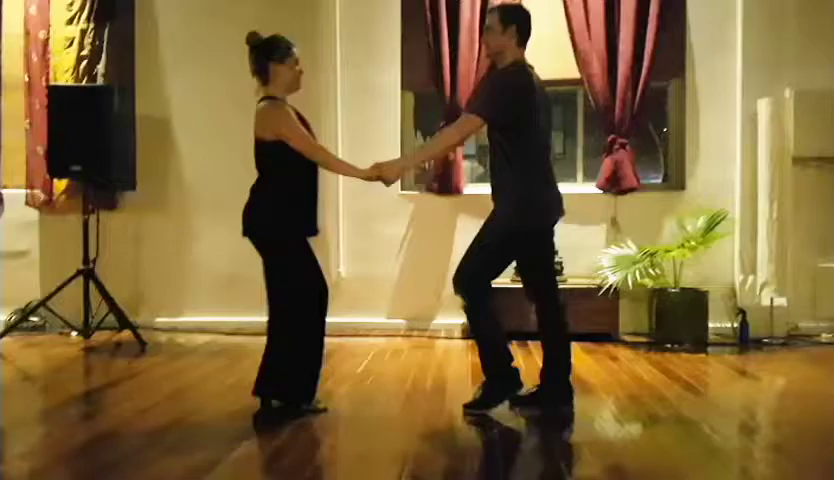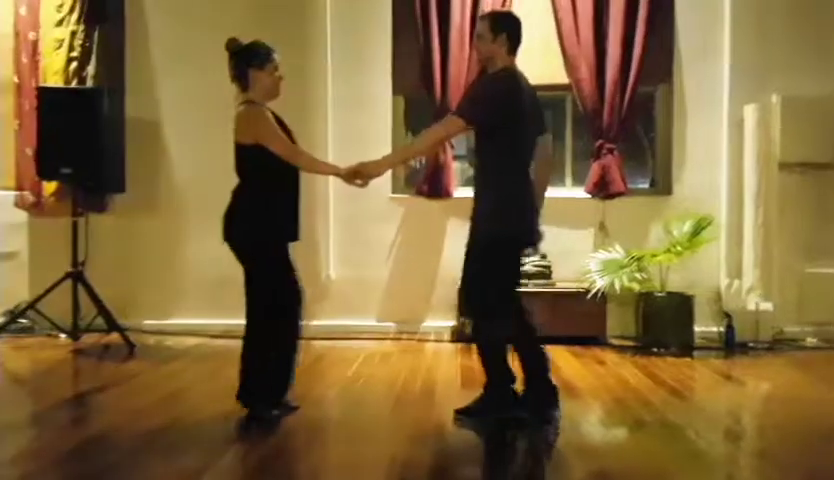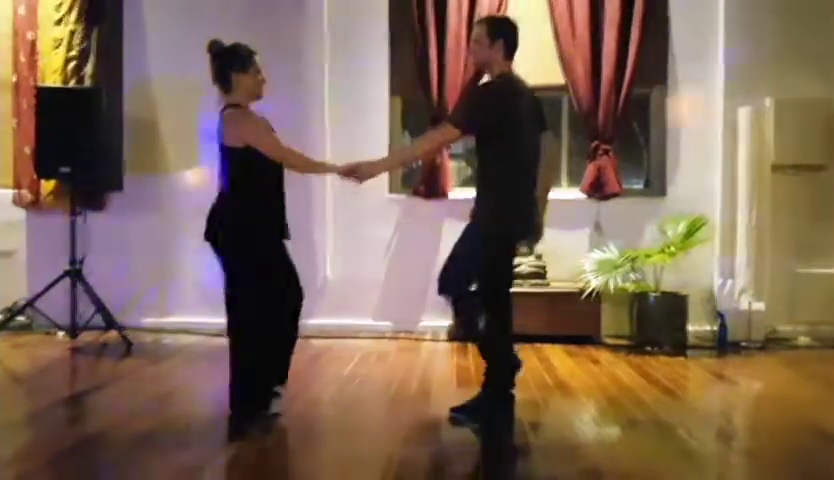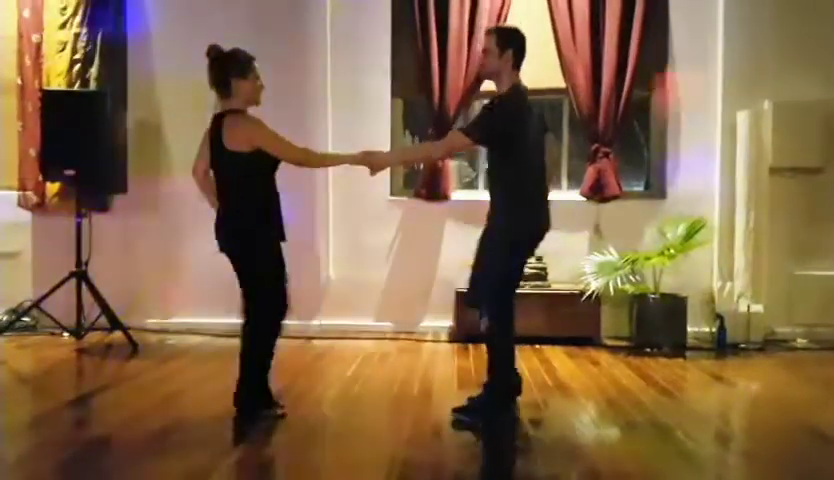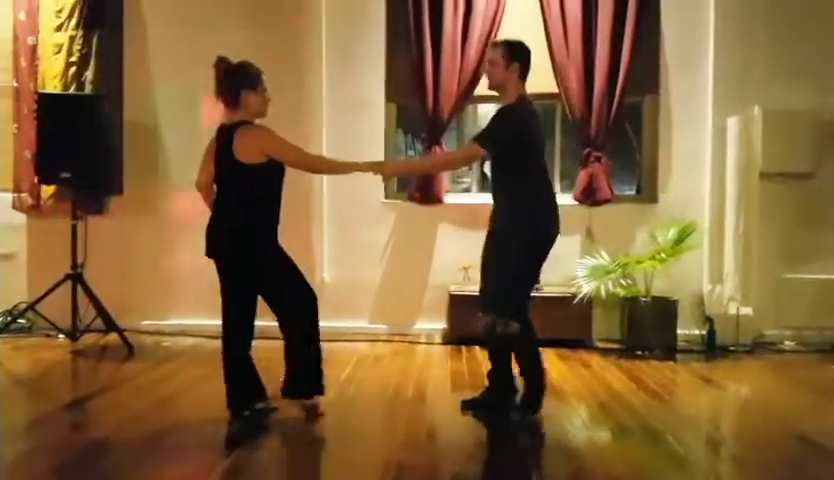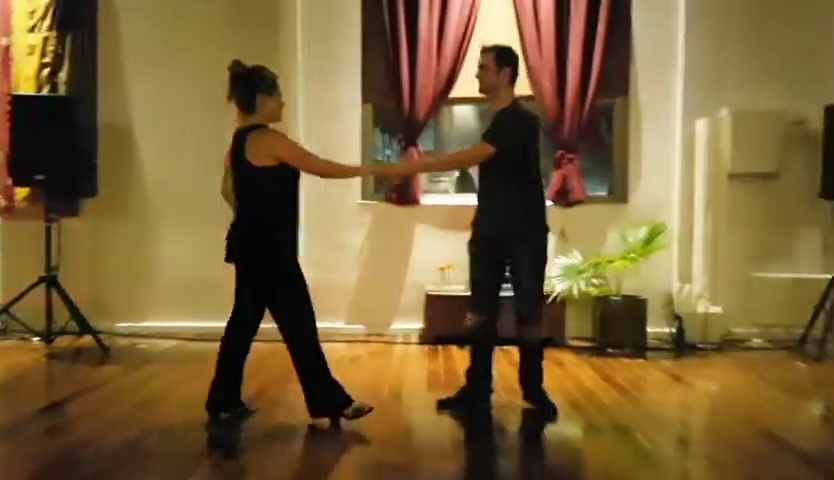
dt=0.3s
person 1, frame 1
left shoulder: (503, 79)
right shoulder: (530, 83)
left elbow: (460, 131)
left wrist: (402, 164)
left hip: (518, 208)
right hip: (540, 206)
left knee: (471, 281)
right knee: (544, 294)
left ankle: (501, 377)
right ankle: (556, 388)
person 1, frame 2
left shoulder: (492, 86)
right shoulder: (524, 90)
left elbow: (443, 132)
right elbow: (544, 155)
left wrist: (382, 165)
right wrist: (532, 209)
left hip: (497, 215)
right hip: (518, 214)
left knee: (481, 303)
right knee: (504, 303)
left ankle: (500, 395)
right ankle: (539, 391)
person 1, frame 3
left shoulder: (490, 94)
right shoulder: (524, 96)
left elbow: (437, 139)
right elbow: (545, 155)
left wrist: (377, 166)
right wrist: (536, 212)
left hip: (498, 214)
right hip: (513, 212)
left knee: (489, 299)
right knee: (491, 295)
left ankle: (495, 395)
right ankle: (500, 373)
person 1, frame 4
left shoulder: (504, 107)
right shoulder: (520, 103)
left elbow: (448, 147)
right elbow: (538, 158)
left wrist: (389, 158)
left hip: (513, 220)
right hip: (521, 216)
left knee: (493, 301)
right knee: (492, 298)
left ankle: (499, 395)
right ankle: (502, 387)
person 1, frame 5
left shoulder: (516, 117)
right shoulder: (514, 116)
left elbow: (463, 158)
left wrist: (405, 168)
left hip: (532, 227)
right hip: (507, 225)
left knee: (510, 308)
right knee: (493, 308)
left ankle: (532, 385)
right ankle: (499, 391)
person 1, frame 6
left shoulder: (519, 120)
right shoulder: (500, 121)
left elbow: (471, 157)
left wrist: (415, 166)
right wrist: (470, 218)
left hip: (525, 231)
right hip: (491, 229)
left knee: (528, 313)
right knee: (481, 311)
left ankle: (533, 389)
right ankle: (476, 388)
person 2, frame 1
left shoulder: (280, 110)
right shoulder: (273, 110)
left elbow: (304, 158)
right elbow: (314, 152)
right wrist: (362, 172)
left hip: (282, 220)
right hip: (274, 221)
left knee: (288, 302)
right knee: (309, 295)
left ankle: (277, 391)
right ankle: (294, 393)
person 2, frame 2
left shoulder: (262, 115)
right shoulder: (252, 114)
right elbow: (293, 156)
right wrist: (339, 171)
left hip: (263, 225)
right hip: (254, 226)
left knee: (269, 305)
right knee: (282, 302)
left ankle: (262, 394)
right ankle: (260, 396)
person 2, frame 3
left shoulder: (240, 118)
right shoulder: (240, 118)
right elbow: (287, 157)
right wrist: (336, 168)
left hip: (251, 227)
right hip: (241, 229)
left knee: (285, 296)
right knee: (249, 310)
left ankle: (260, 386)
right ankle: (247, 403)
person 2, frame 4
left shoulder: (220, 124)
right shoulder: (244, 124)
left elbow: (200, 171)
right elbow: (298, 157)
right wrist: (351, 159)
left hip: (242, 228)
right hip: (251, 231)
left knee: (265, 307)
right knee: (267, 309)
left ankle: (257, 397)
right ankle: (251, 401)
person 2, frame 5
left shoulder: (221, 136)
right shoulder: (255, 135)
left elbow: (204, 183)
right elbow: (311, 163)
right wrist: (362, 166)
left hip: (226, 239)
right hip: (252, 241)
left knee: (239, 316)
right knee: (300, 304)
left ankle: (245, 400)
right ankle: (301, 387)
person 2, frame 6
left shoulder: (240, 140)
right shoulder: (268, 140)
left elbow: (231, 191)
right elbow: (322, 169)
right wrist: (371, 170)
left hip: (250, 242)
right hip: (269, 246)
left knee: (245, 319)
right knee: (298, 322)
left ankle: (223, 402)
right ankle: (330, 403)
